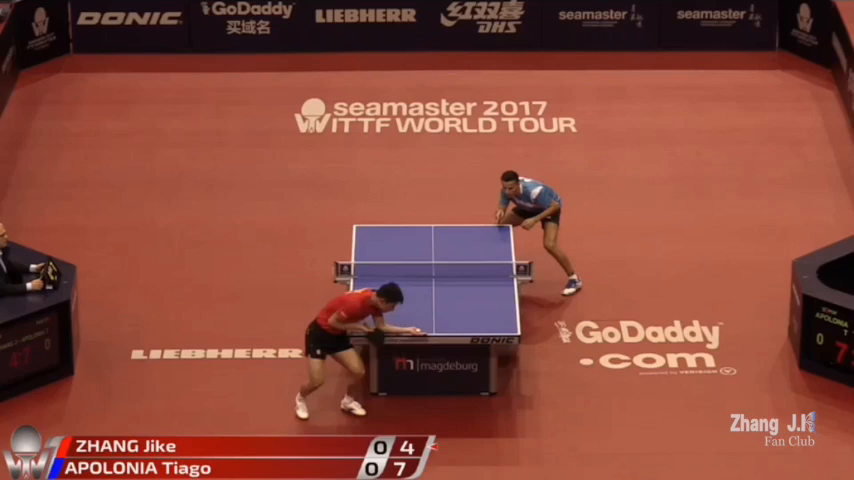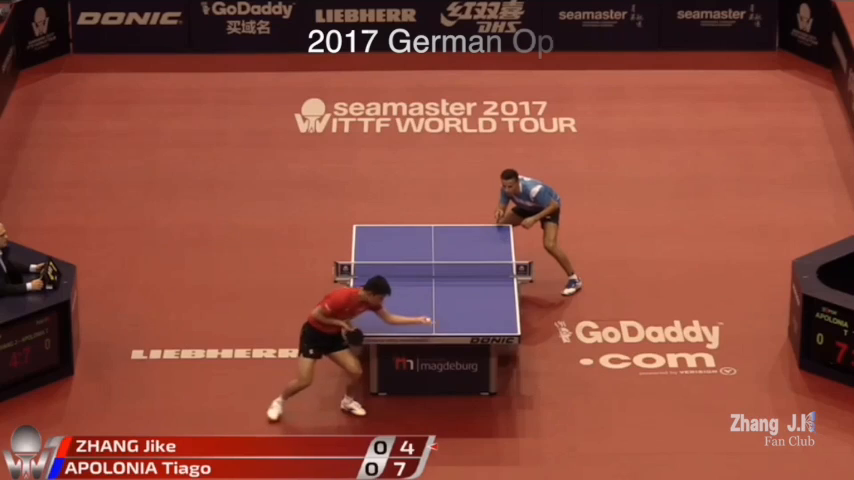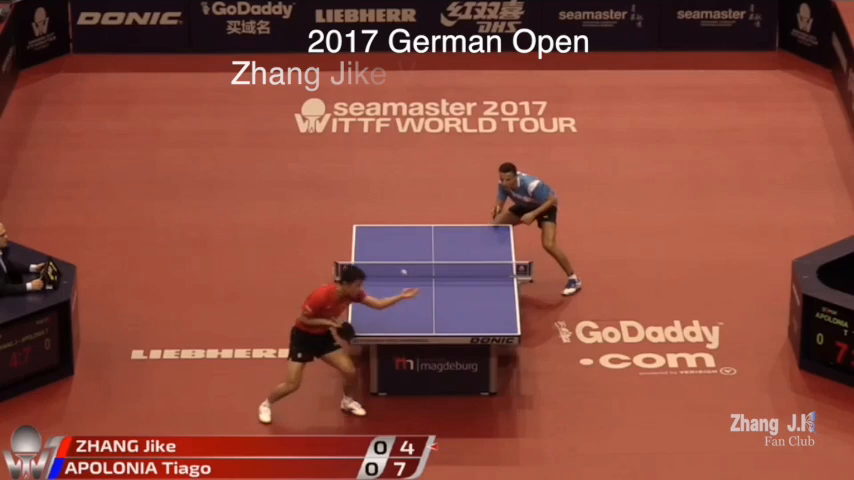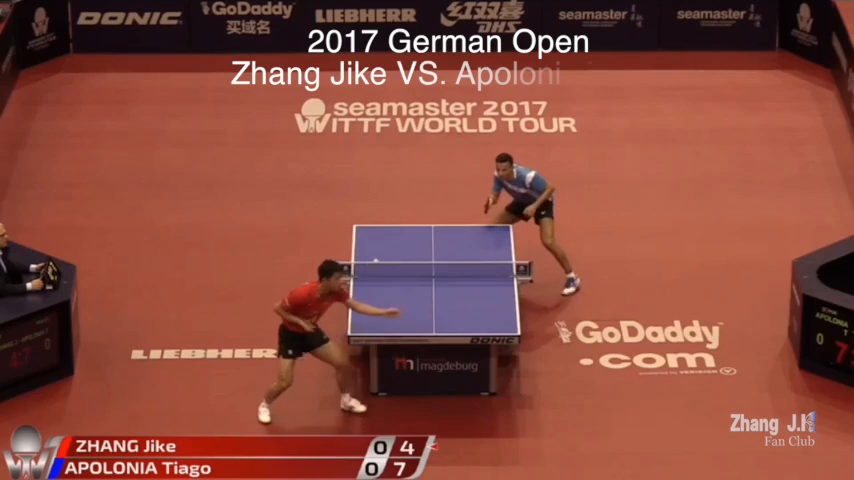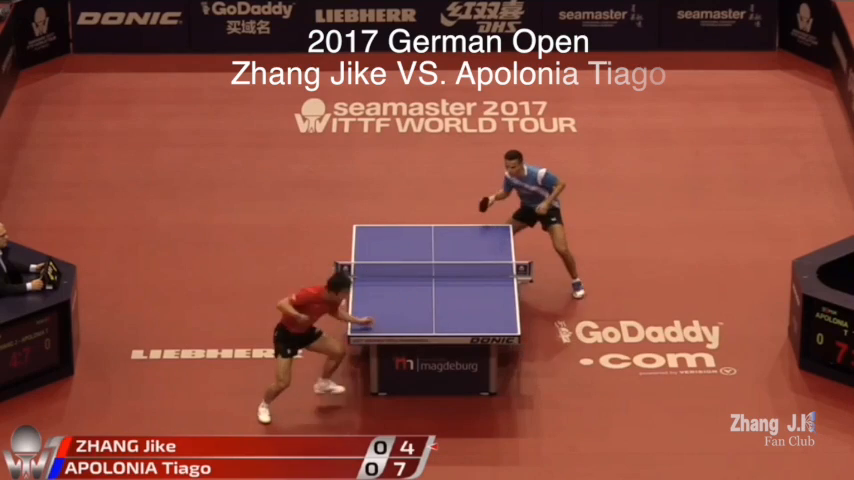
dt=0.2s
person 1, frame 1
left shoulder: (376, 303)
right shoulder: (356, 302)
left elbow: (381, 326)
right elbow: (332, 322)
left wrist: (409, 330)
right wrist: (358, 327)
left hip: (338, 335)
right hip: (319, 332)
left knee: (359, 371)
right knee: (317, 381)
left ankle: (348, 401)
right ankle: (300, 400)
person 1, frame 2
left shoulder: (369, 301)
right shoulder: (342, 298)
left elbow: (390, 318)
right elbow: (315, 315)
left wrist: (417, 320)
right wrist: (340, 323)
left hip: (333, 336)
right hip: (313, 334)
left knee: (356, 372)
right knee: (304, 381)
left ankle: (348, 401)
right ankle: (279, 401)
person 1, frame 3
left shoulder: (353, 294)
right shoulder: (321, 296)
left elbow: (378, 303)
right elbow: (301, 319)
left wrist: (402, 296)
right wrist: (328, 322)
left hip: (324, 337)
right hip: (303, 337)
left knee: (350, 372)
right knee: (292, 385)
left ankle: (347, 401)
right ankle: (266, 405)
person 1, frame 4
left shoulder: (337, 292)
right shoulder: (303, 294)
left elbow: (357, 306)
right elbow: (278, 309)
left wrist: (385, 312)
right wrist: (300, 322)
left hip: (310, 332)
right hip: (290, 334)
left knee: (343, 364)
right knee: (285, 382)
left ankle: (347, 400)
right ankle: (264, 406)
person 1, frame 5
left shoulder: (333, 299)
right shoulder: (313, 294)
left elbow: (337, 314)
right elbow: (281, 304)
left wrist: (359, 321)
right wrist: (298, 316)
left hip: (306, 331)
right hip: (286, 334)
left knee: (338, 351)
right knee: (282, 383)
left ankle: (323, 383)
right ankle: (264, 406)
person 2, frame 1
left shoulder: (534, 191)
right shoulder: (507, 189)
left elbow: (555, 206)
right elbow: (501, 207)
left wrist: (534, 220)
right wrist: (499, 214)
left hip: (550, 207)
right hip: (528, 207)
left knee: (549, 244)
left ankle: (574, 279)
person 2, frame 2
left shoulder: (534, 190)
right shoulder: (506, 188)
left elbow: (555, 205)
right elbow: (502, 207)
left wrist: (534, 219)
right wrist: (499, 213)
left hip: (549, 207)
right hip: (528, 207)
left knee: (549, 245)
left ankle: (574, 279)
person 2, frame 3
left shoulder: (531, 185)
right shoulder: (503, 184)
left elbow: (553, 200)
right elbow: (500, 203)
left wrist: (533, 214)
right wrist: (496, 209)
left hip: (545, 206)
right hip: (525, 206)
left knee: (548, 245)
left ankle: (574, 279)
person 2, frame 4
left shoulder: (528, 176)
right shoulder: (498, 176)
left elbow: (550, 188)
right elbow: (495, 194)
left wrist: (535, 206)
right wrist: (491, 200)
left hip: (541, 203)
right hip: (522, 202)
left knee: (548, 242)
left ankle: (572, 278)
person 2, frame 5
left shoulder: (539, 174)
right shoulder: (509, 176)
left elbow: (561, 184)
right elbow: (504, 193)
left wrist: (547, 203)
right wrist: (494, 197)
left hip: (549, 208)
right hip: (528, 207)
left knee: (561, 248)
left ankle: (576, 282)
